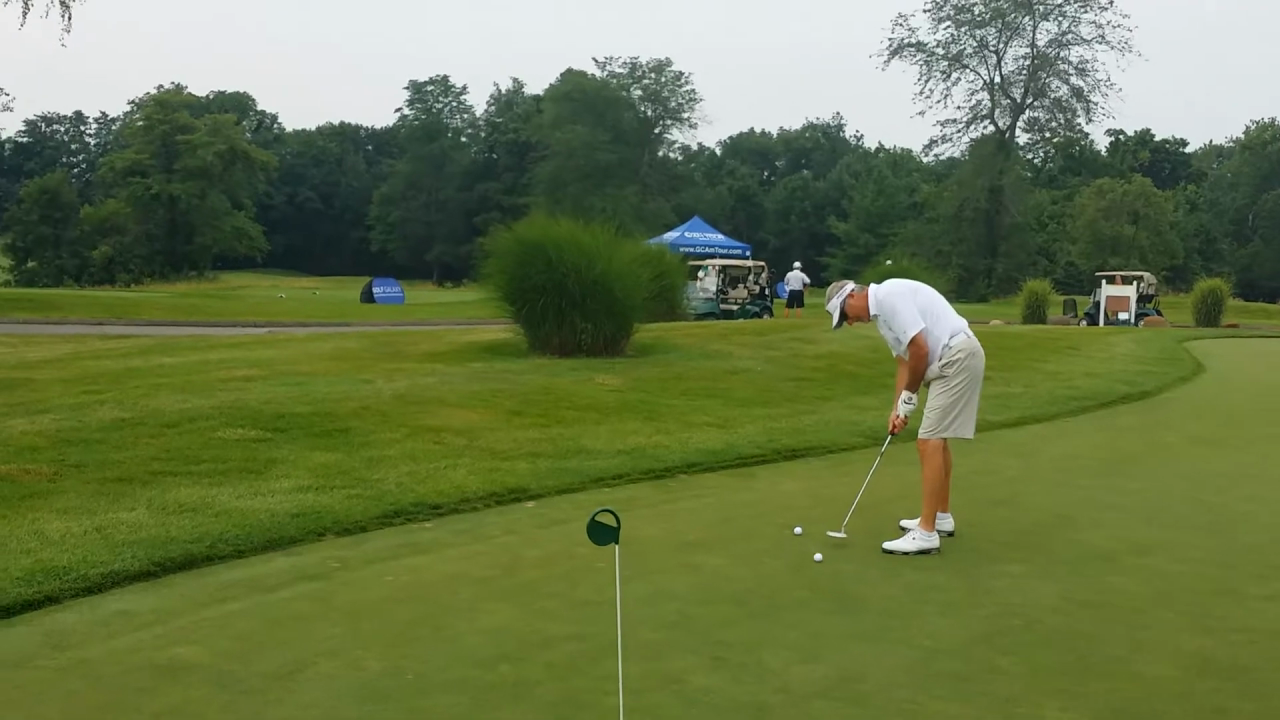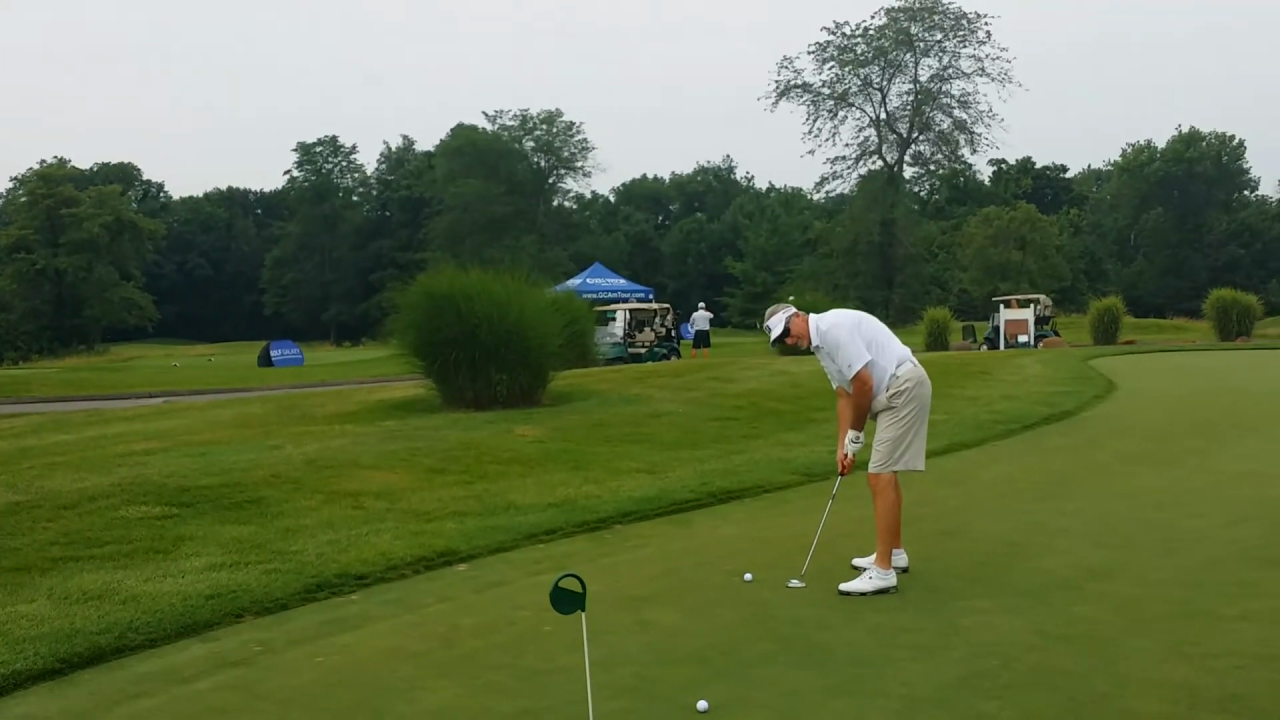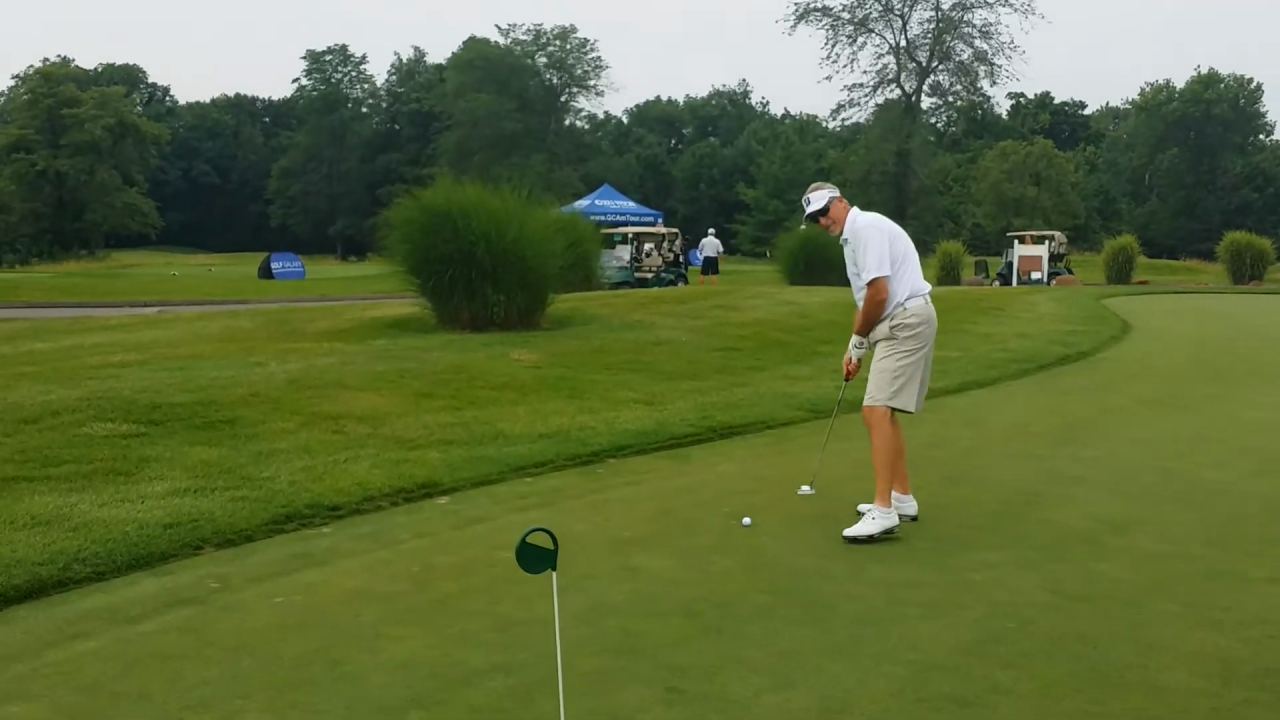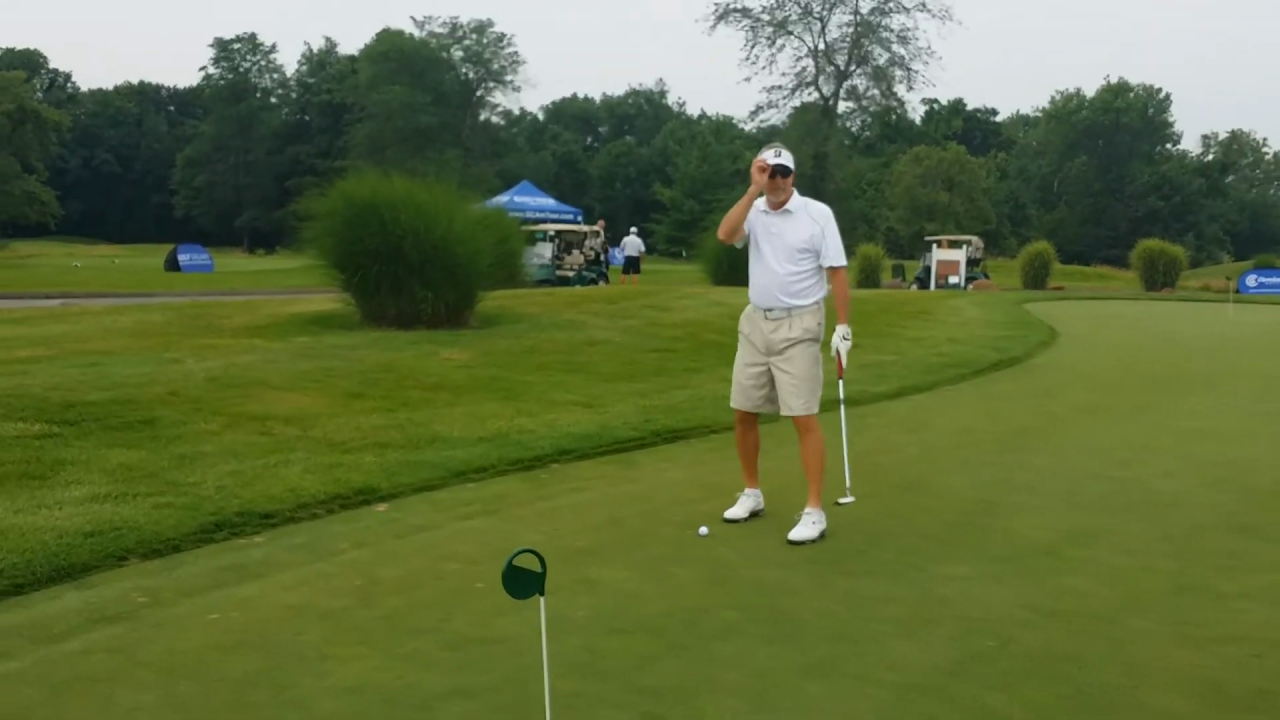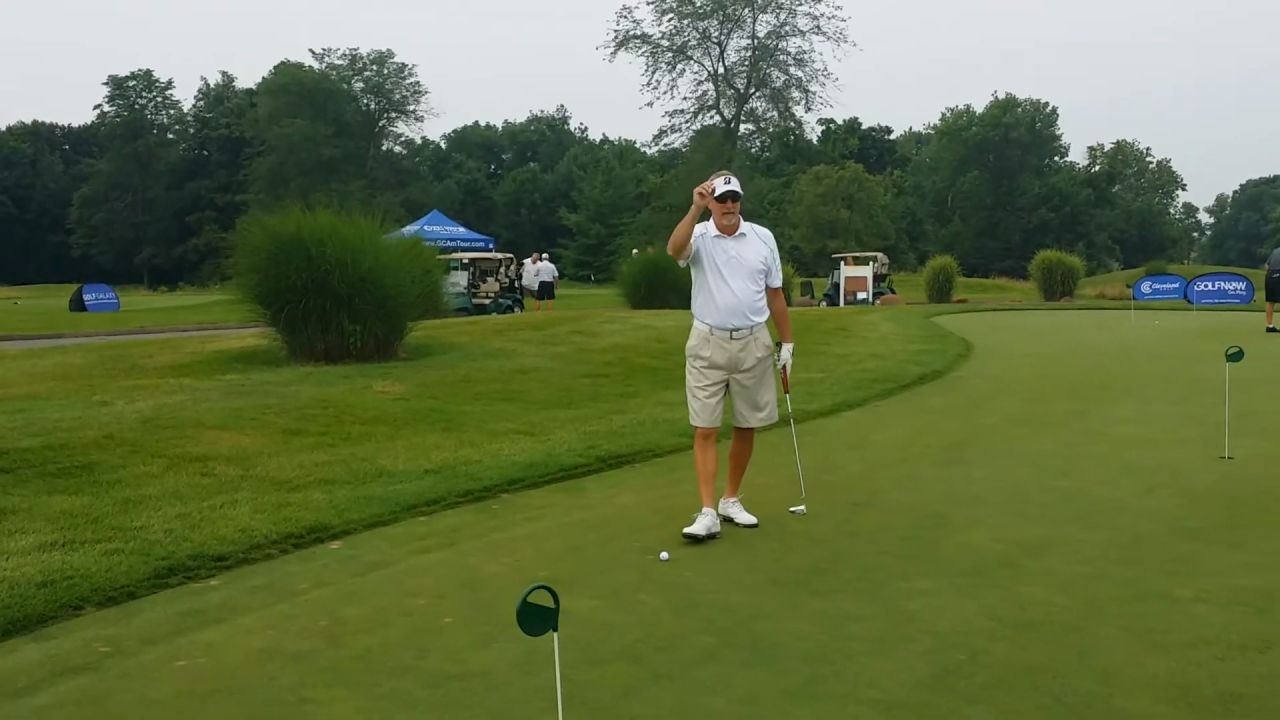
dt=1s
person 1, frame 1
left shoulder: (888, 296)
right shoulder: (881, 312)
left elbow: (919, 348)
right elbow: (904, 360)
left wrist: (909, 396)
right wrist: (897, 407)
left hip: (957, 357)
right hip: (952, 361)
left knee: (929, 442)
right knee: (936, 439)
left ankle: (926, 534)
right ankle: (942, 517)
person 1, frame 2
left shoulder: (833, 327)
right shoulder: (821, 344)
left elbow: (863, 384)
right elbow: (844, 395)
left wrist: (855, 436)
right wrist: (842, 445)
left hip: (904, 387)
right hip: (894, 393)
left knee: (880, 477)
right knee: (885, 473)
left ankle: (883, 571)
right ankle: (894, 553)
person 1, frame 3
left shoulder: (867, 227)
right shoulder: (852, 238)
left elbow: (879, 293)
right elbow: (865, 299)
left wrist: (858, 339)
right wrist: (854, 348)
left hip: (906, 322)
right hip: (897, 325)
left knee: (875, 411)
right knee: (883, 411)
left ankle: (883, 510)
right ankle: (901, 497)
person 1, frame 4
left shoulder: (818, 213)
right shoulder: (750, 212)
left elbow: (837, 273)
right elbow: (724, 235)
left wrist: (842, 327)
right wrist: (754, 189)
left hip: (799, 326)
right hip: (755, 325)
left knee: (804, 418)
right knee: (744, 414)
left ankle: (814, 512)
right ankle: (751, 494)
person 1, frame 5
left shoulder: (763, 238)
right shoulder: (698, 237)
left elbow: (775, 295)
right elbow: (673, 251)
left wrist: (787, 343)
right wrist: (696, 208)
left hip: (753, 344)
right hip: (708, 345)
left knee: (746, 428)
right knee: (705, 430)
left ankle: (731, 500)
right ankle: (708, 514)
